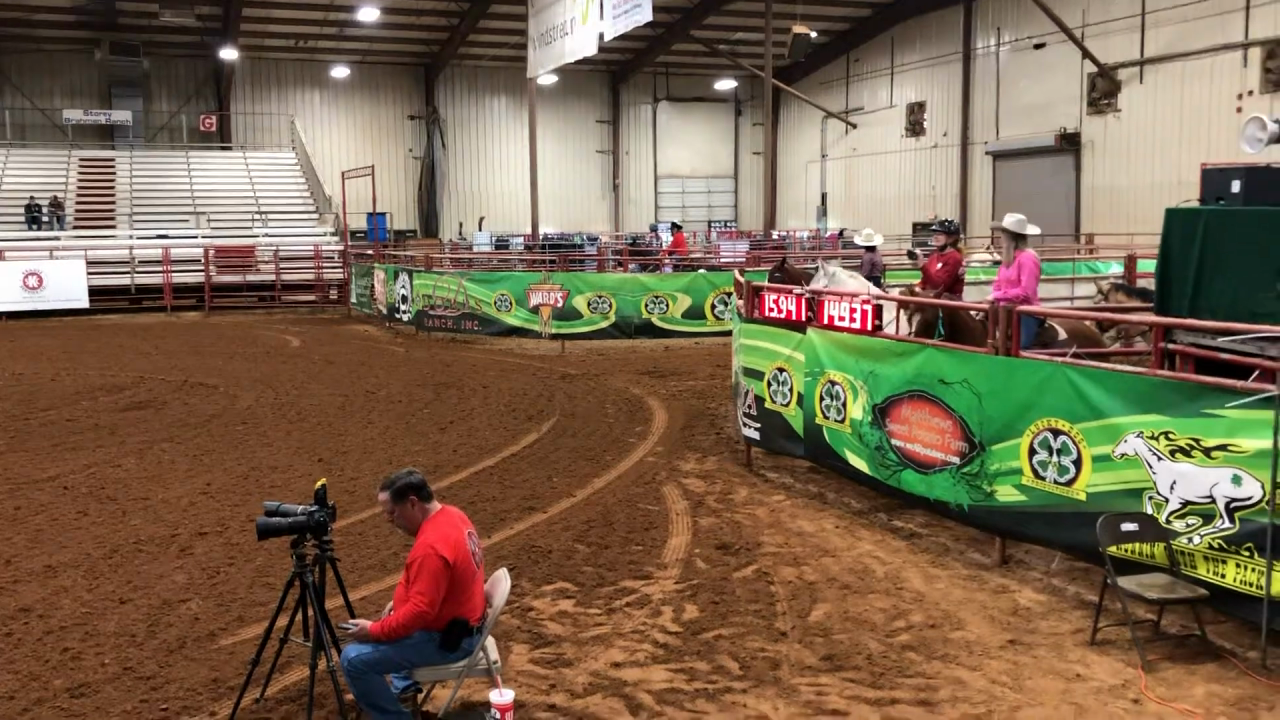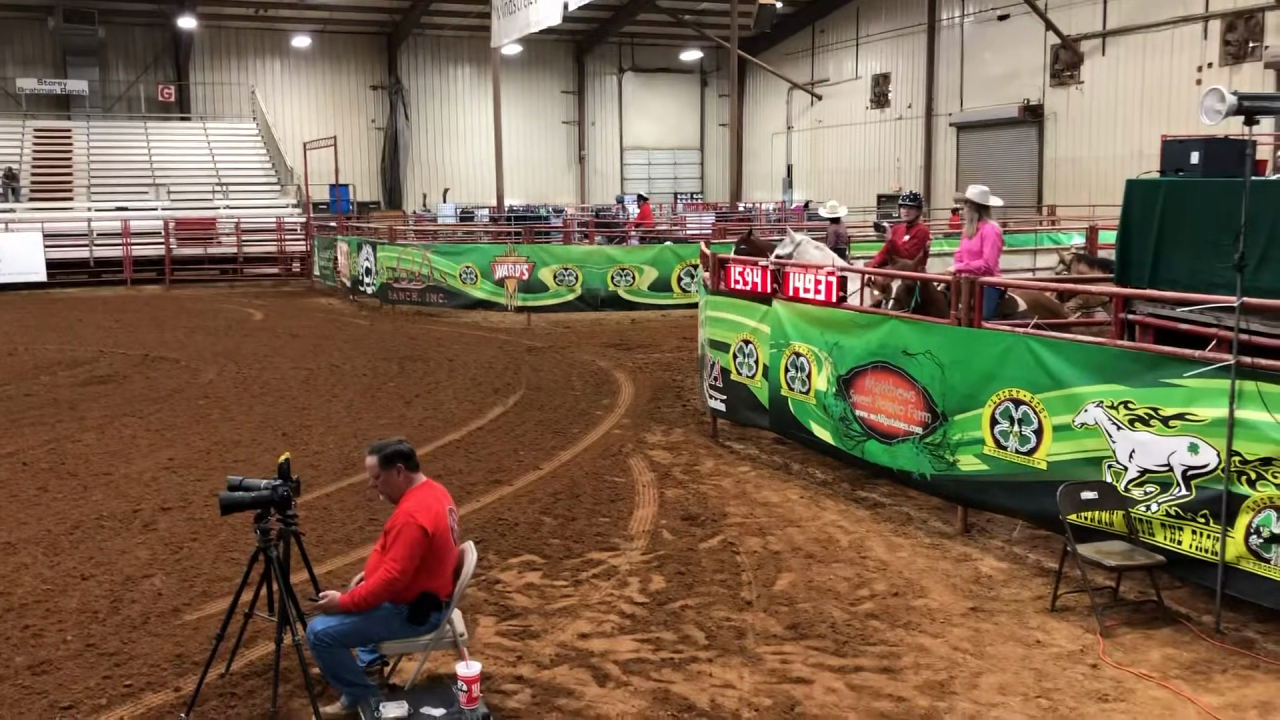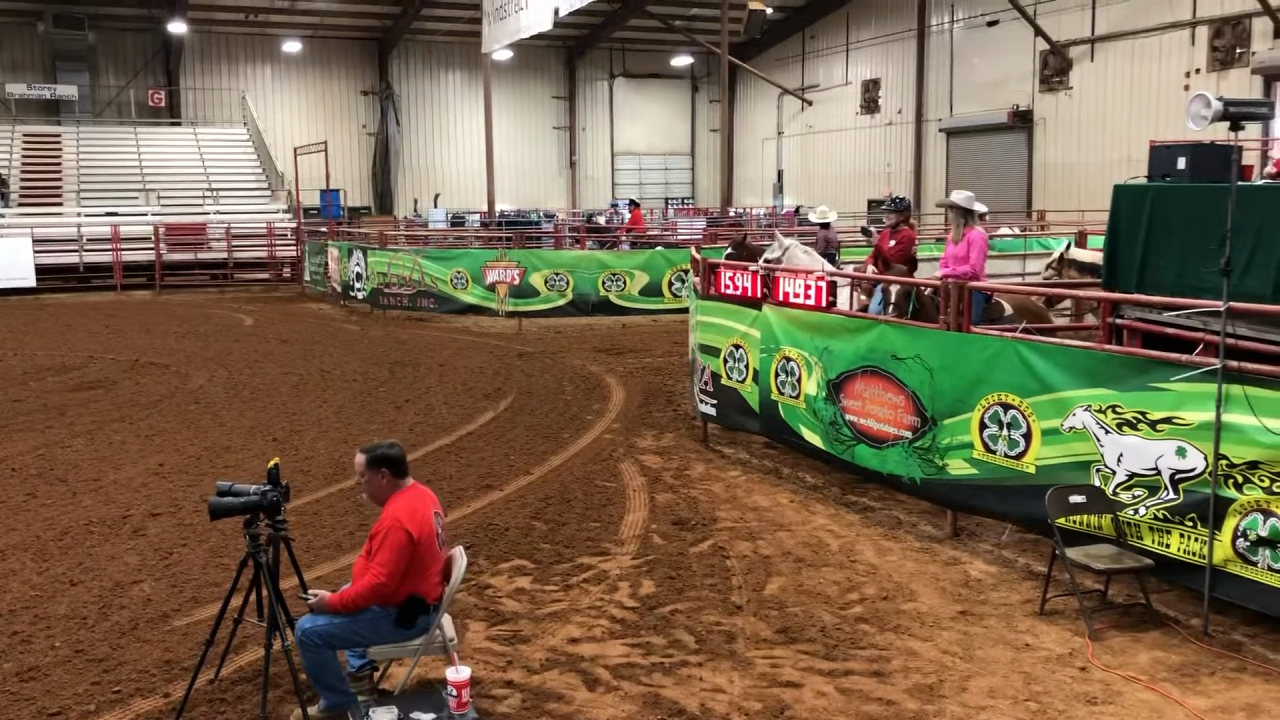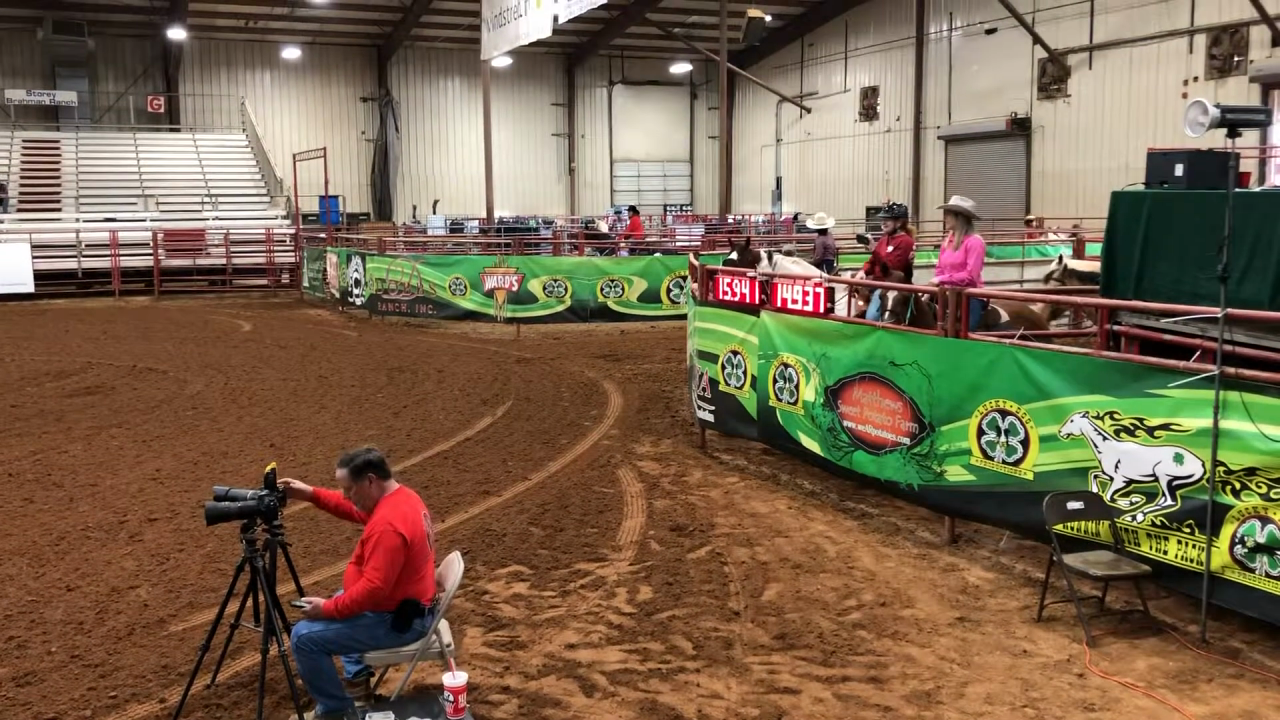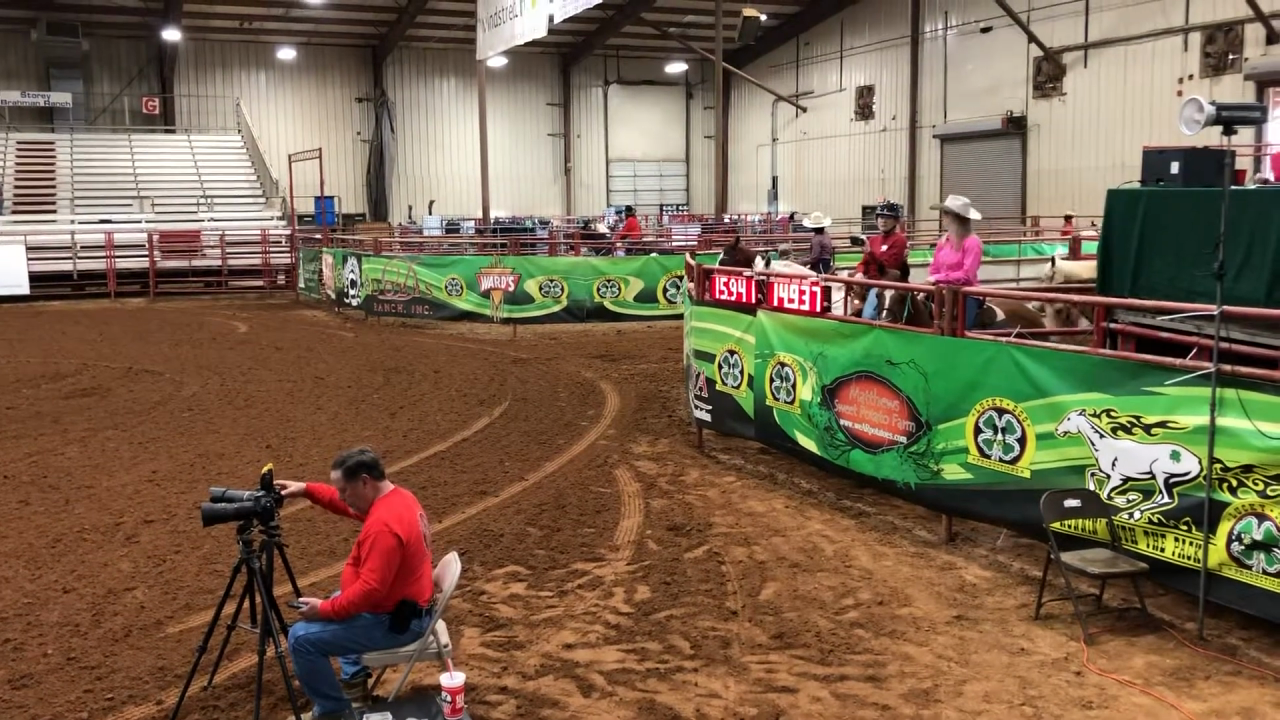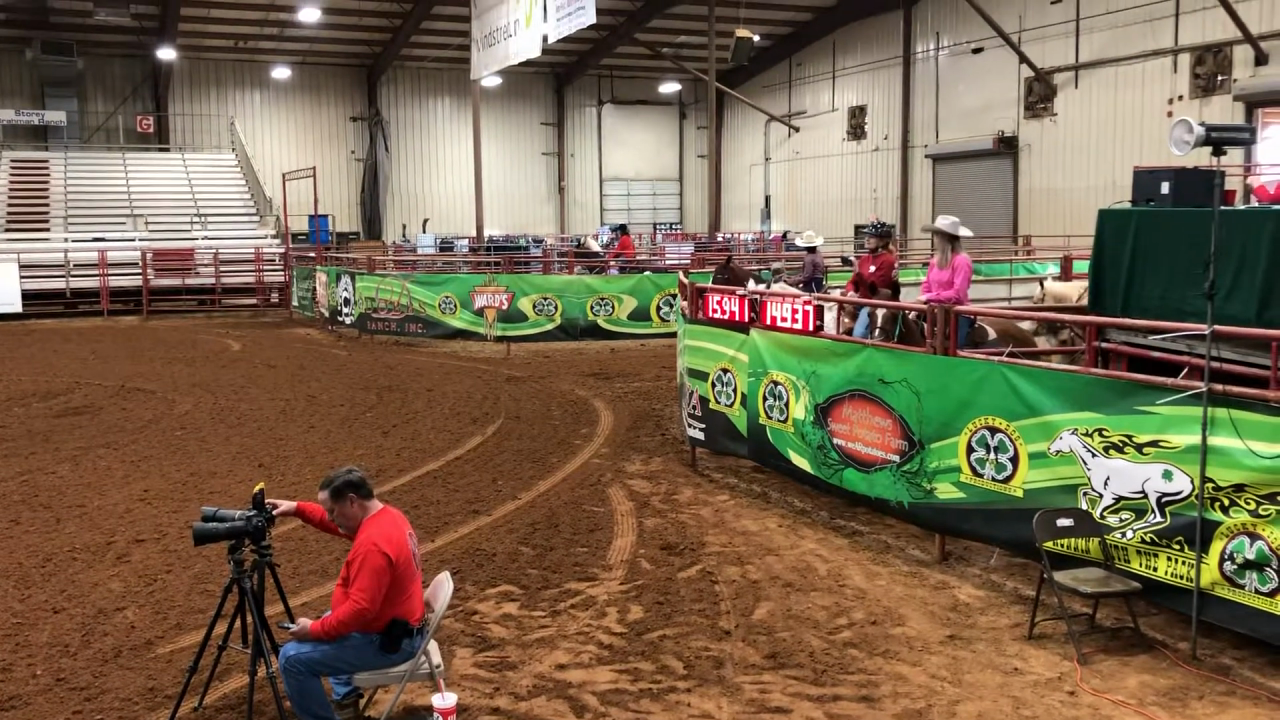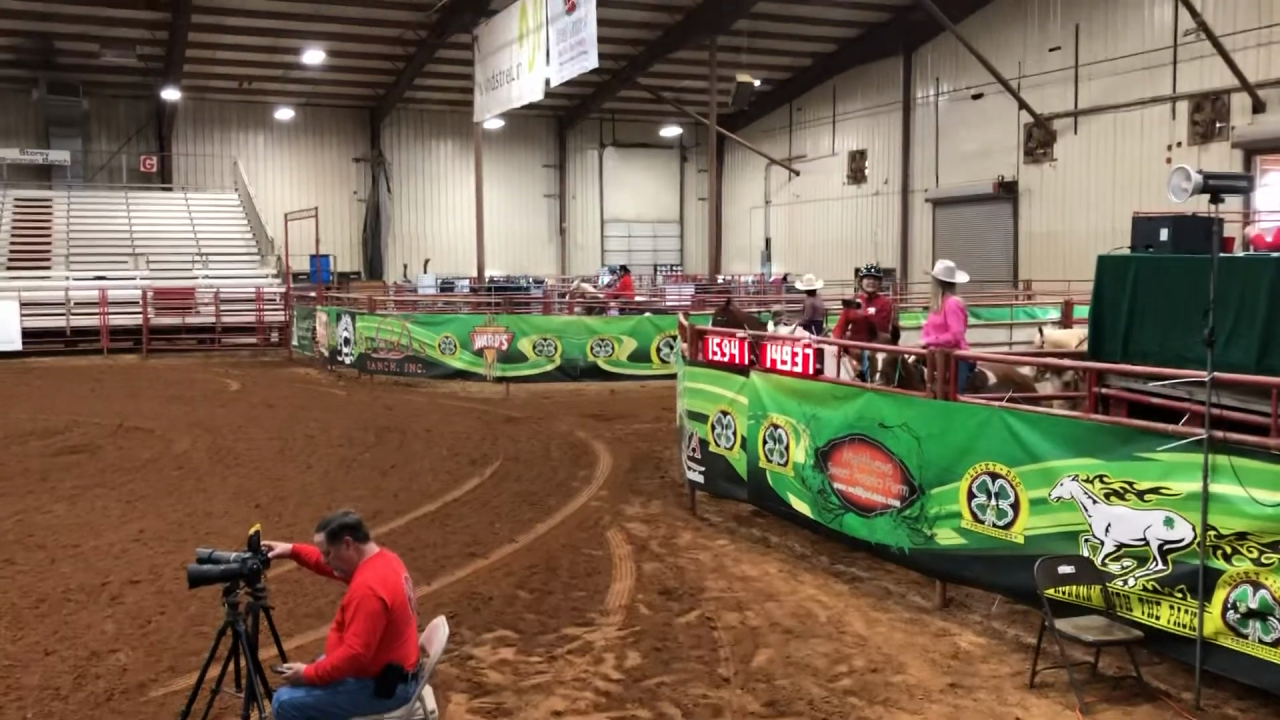
dt=0.7s
person 1, frame 1
left shoulder: (432, 546)
right shoulder: (452, 515)
left elbow: (420, 611)
left wrist: (374, 630)
right wrist: (401, 600)
left hip: (447, 638)
right hip: (460, 623)
left knee: (354, 659)
right knee: (392, 620)
right ankle: (404, 685)
person 1, frame 2
left shoulder: (412, 515)
right shoulder: (433, 491)
left elbow: (391, 579)
left wrist: (343, 602)
right wrist: (370, 573)
left hip: (414, 611)
right hip: (426, 597)
left knee: (320, 632)
right knee: (360, 594)
left ankle: (362, 697)
right ankle: (370, 662)
person 1, frame 3
left shoulder: (396, 519)
right shoulder: (421, 494)
left elbow: (379, 584)
left wrist: (332, 602)
left hip: (403, 615)
right hip: (416, 601)
left knee: (308, 630)
right knee: (348, 593)
right ankle: (360, 672)
person 1, frame 4
left shoulder: (388, 523)
right shoulder: (402, 496)
left elbow: (373, 589)
right elbow: (356, 510)
left wrist: (327, 608)
right wrist: (312, 495)
left hip: (397, 620)
right hip: (408, 605)
left knee: (304, 636)
right knee: (342, 600)
right ankle: (357, 677)
person 1, frame 5
left shoulder: (384, 524)
right shoulder: (398, 496)
left elbow: (370, 589)
right elbow: (347, 503)
left wrist: (324, 609)
right wrist: (306, 489)
left hip: (396, 621)
right hip: (406, 606)
left knee: (301, 638)
right knee: (340, 603)
right ankle: (355, 678)
person 1, frame 6
left shoulder: (373, 544)
right shoulder: (388, 515)
left elbow: (360, 609)
right elbow: (336, 521)
left wrist: (314, 629)
right wrist: (297, 508)
left hip: (387, 641)
right hip: (398, 626)
left knee: (292, 658)
right knee: (331, 620)
right ankle: (346, 699)
person 1, frame 7
left shoulder: (368, 587)
right shoulder: (385, 559)
left elbow: (355, 655)
right elbow: (332, 564)
left wrist: (308, 674)
right wrist: (293, 550)
left hip: (380, 686)
right hip: (392, 673)
left knee: (286, 702)
right knee: (323, 666)
